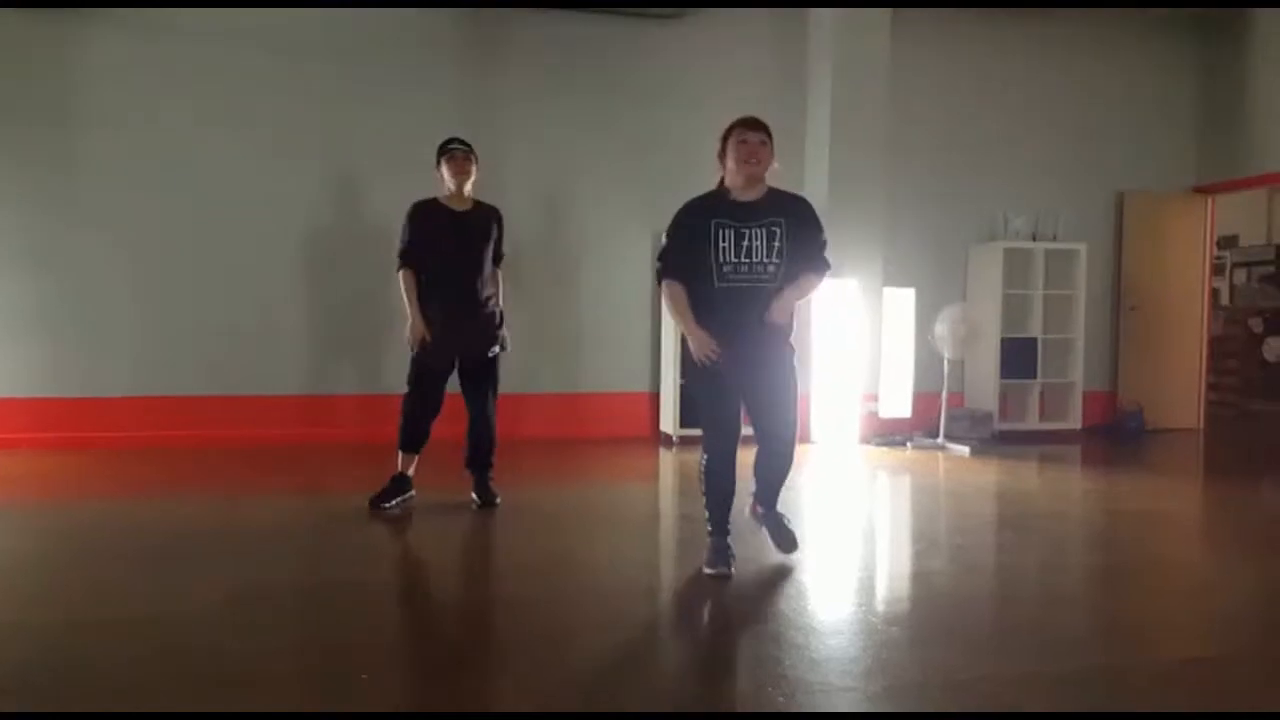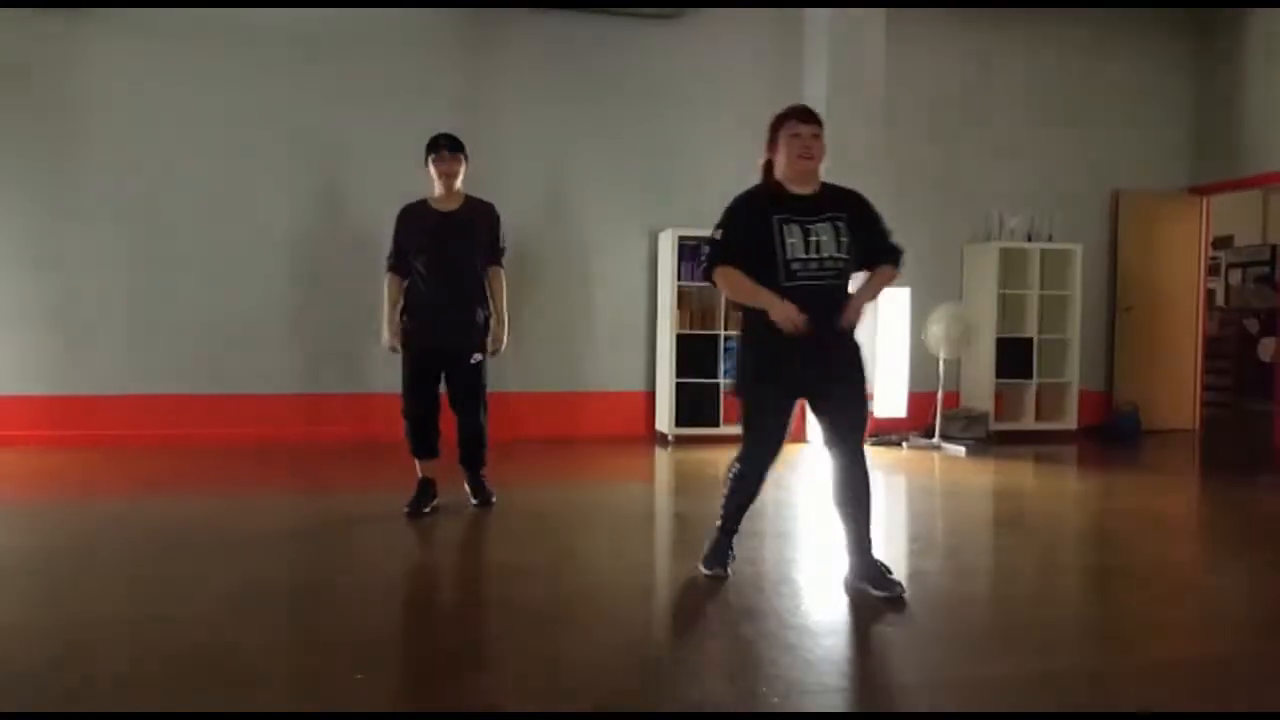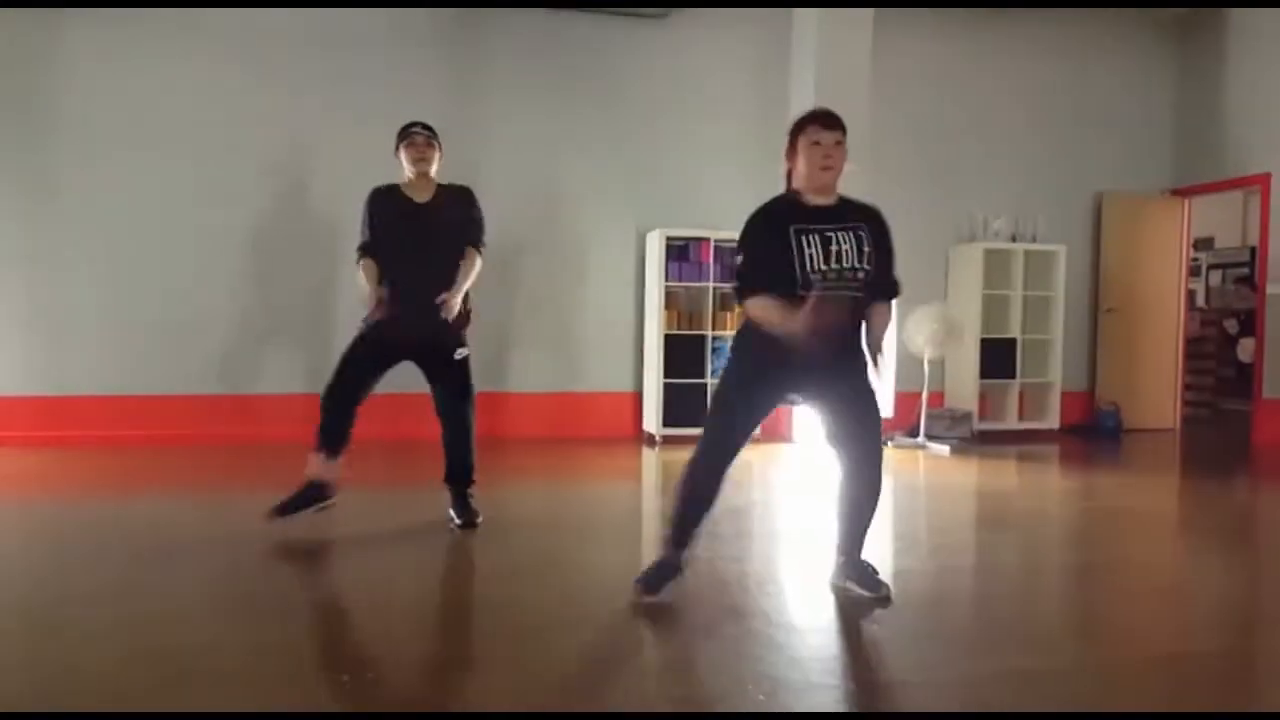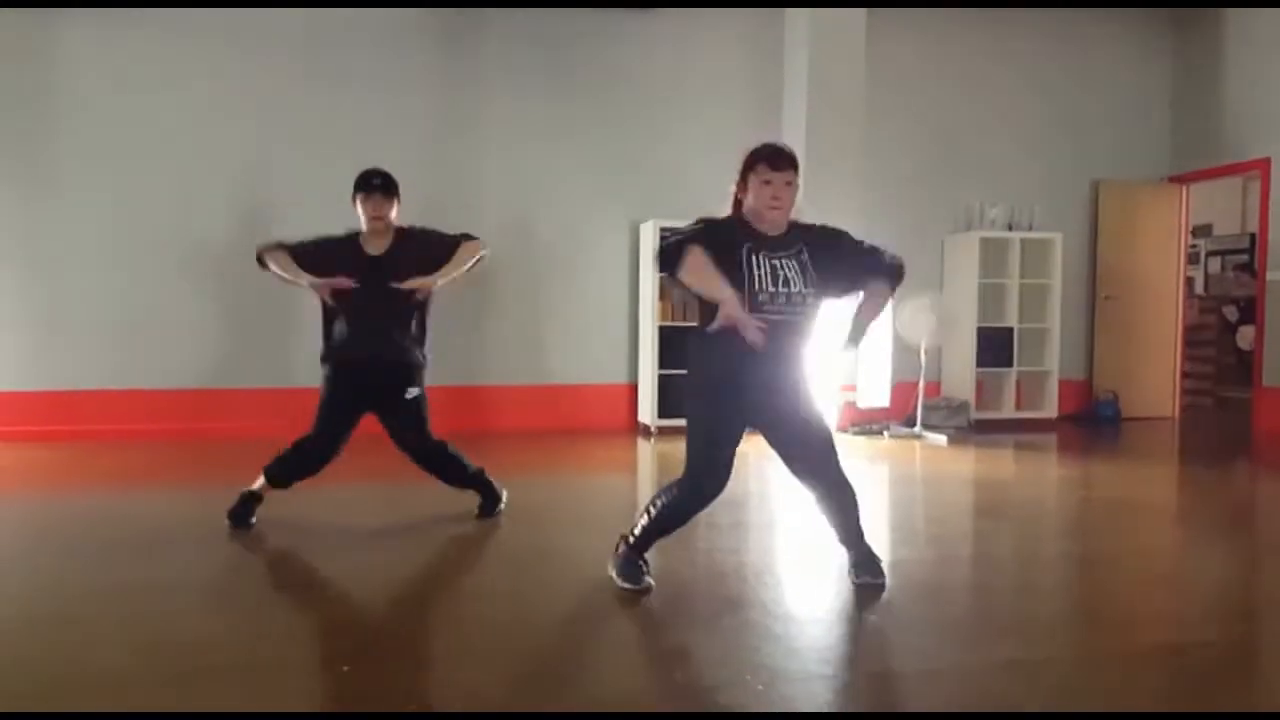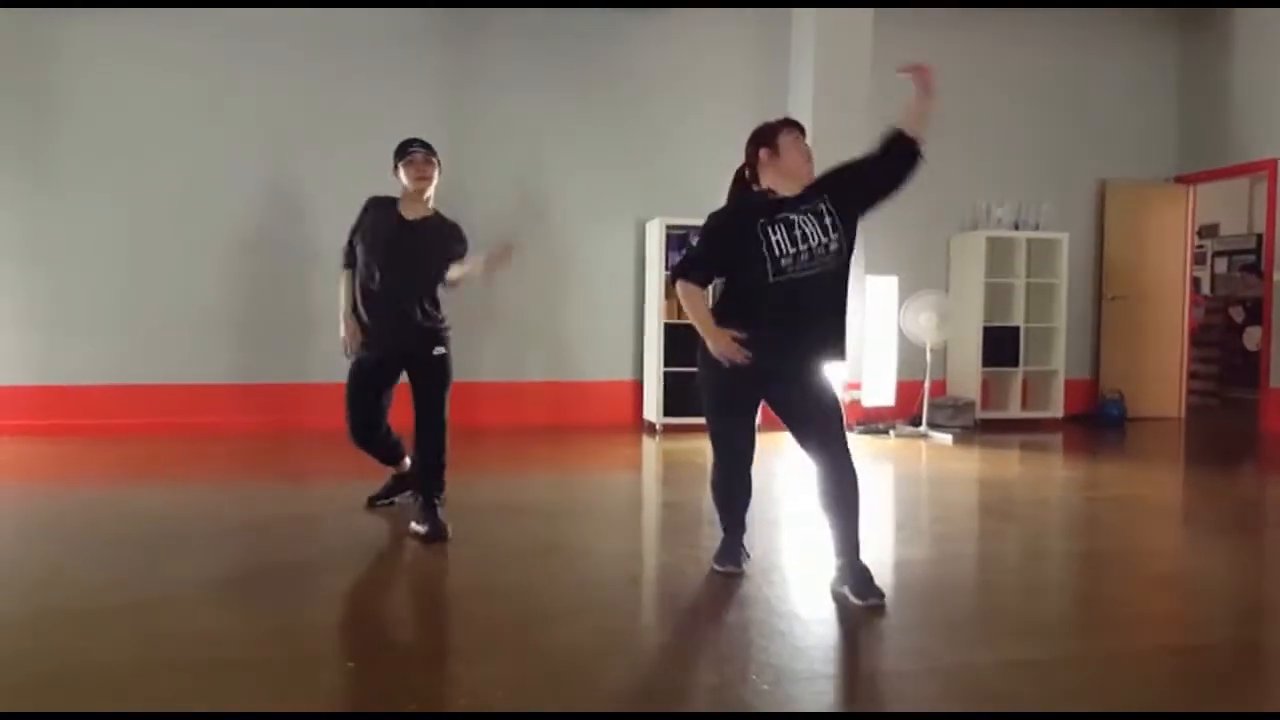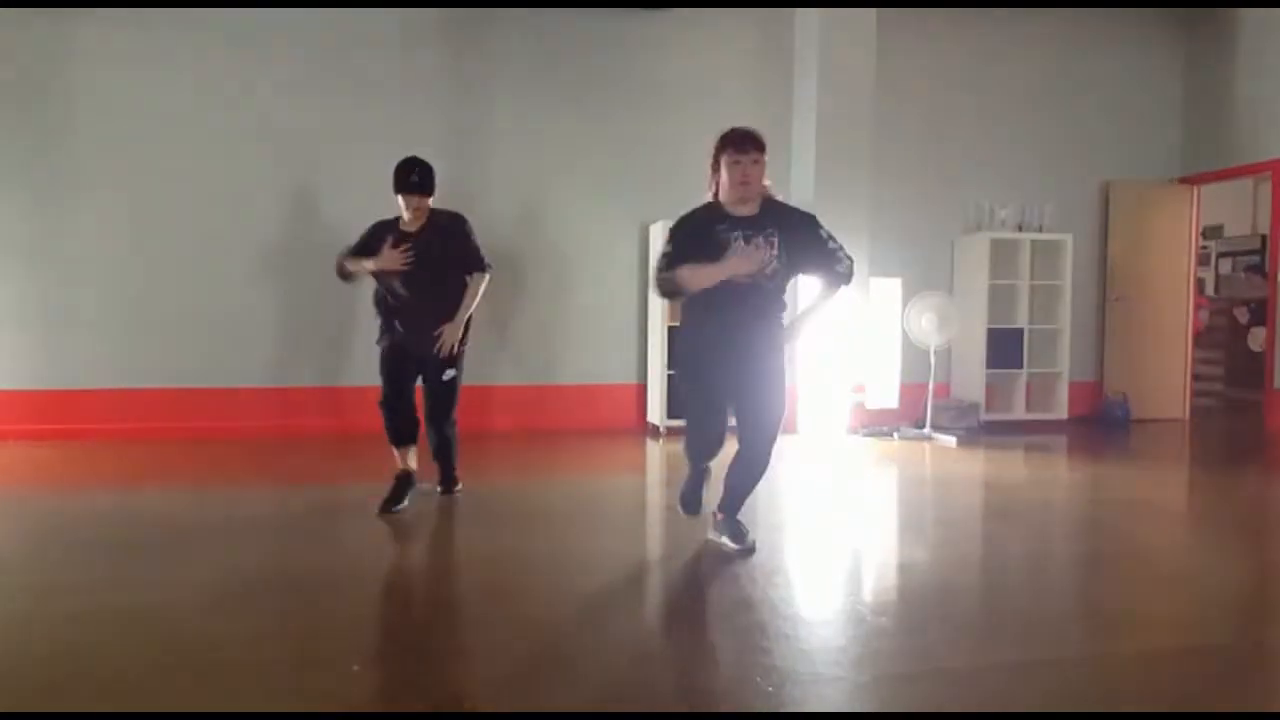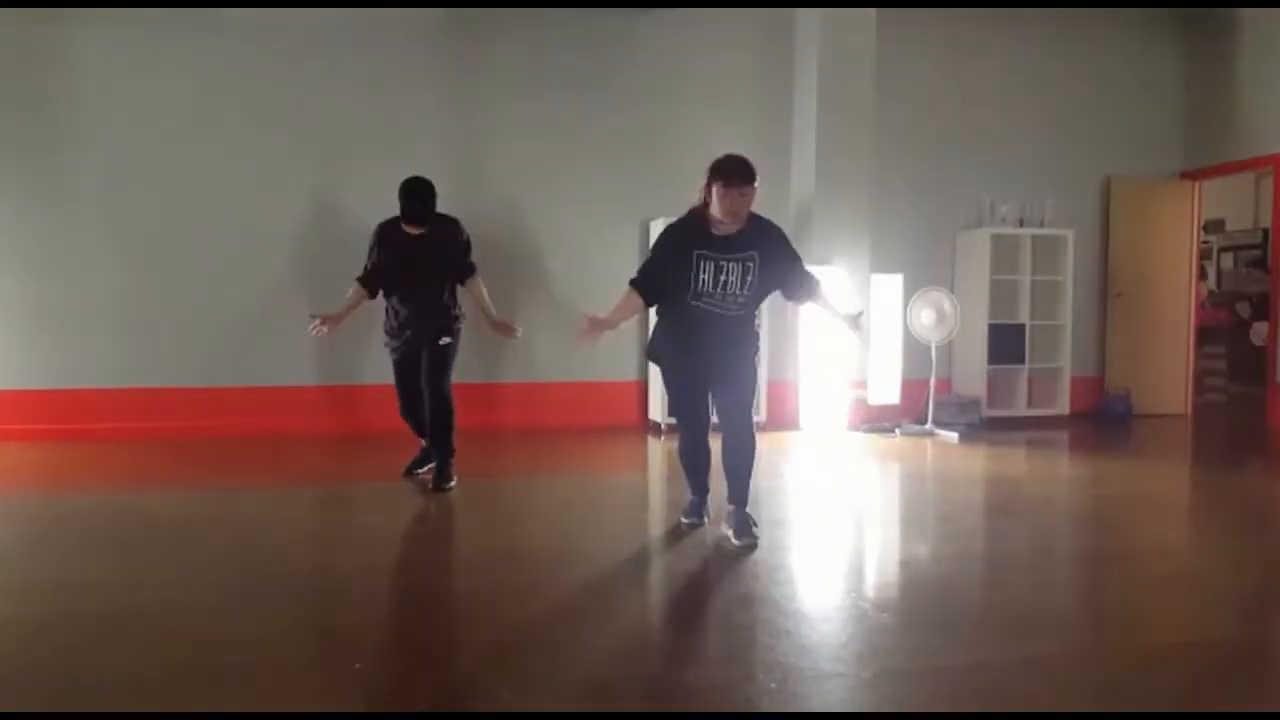
dt=0.7s
person 1, frame 1
left shoulder: (795, 210)
right shoulder: (697, 213)
left elbow: (817, 267)
right elbow: (670, 276)
left wrist: (788, 296)
right wrist: (690, 330)
left hip: (771, 344)
right hip: (714, 347)
left knee: (780, 438)
right knee: (719, 444)
left ankle: (766, 506)
right ankle: (718, 539)
person 1, frame 2
left shoulder: (851, 206)
right shoulder: (751, 208)
left elbow: (888, 260)
right elbow: (720, 269)
left wrist: (862, 297)
right wrist: (771, 303)
left hip: (837, 351)
right hip: (770, 354)
left knee: (849, 453)
right knee: (759, 450)
left ankle: (861, 560)
right ankle: (723, 538)
person 1, frame 3
left shoulder: (868, 221)
right shoulder: (769, 221)
left elbow: (882, 291)
right elbow: (751, 294)
left wrist: (876, 337)
right wrist: (792, 323)
left hip: (838, 361)
right hip: (766, 356)
left knee: (866, 457)
right knee: (715, 449)
left ankle: (849, 560)
right ankle: (673, 554)
person 1, frame 4
left shoulder: (818, 243)
right shoulder: (721, 235)
left elbow: (887, 269)
right elbow: (679, 256)
left wrist: (866, 313)
right wrist: (730, 300)
left hip: (782, 386)
right hip: (718, 384)
left knee: (823, 472)
right knee: (702, 480)
left ankle: (859, 550)
right ankle: (631, 548)
person 1, frame 5
left shoulder: (835, 195)
right shoulder: (735, 219)
left elbow: (897, 155)
right elbow: (689, 278)
left wrist: (923, 97)
right wrist: (709, 333)
left hip: (800, 361)
right hip: (733, 356)
left knee: (833, 455)
right knee: (733, 457)
left ankle: (849, 564)
right ankle: (732, 540)
person 1, frame 6
left shoulder: (791, 222)
right shoulder: (695, 225)
left elbow: (841, 268)
right elbow: (670, 283)
left wrist: (804, 318)
right wrist: (726, 268)
left hip: (761, 353)
right hip: (704, 353)
left knee: (759, 444)
right knee: (704, 437)
left ankle: (727, 516)
right ankle: (696, 480)
person 1, frame 7
left shoulder: (768, 237)
right shoulder: (680, 236)
left elbow: (800, 283)
right elbow: (645, 287)
left wrist: (841, 314)
right wrist: (609, 322)
left hip: (736, 349)
right hip: (681, 349)
left knee: (739, 427)
right knee: (692, 428)
left ankle: (738, 510)
right ankle: (697, 497)
person 2, frame 1
left shoulder: (491, 217)
right shoulder: (421, 213)
right elbow: (406, 268)
left wrist: (500, 319)
right wrist: (414, 315)
left hip: (482, 327)
right hip: (433, 327)
left knee: (482, 406)
right knee: (419, 402)
left ankle: (481, 479)
right ankle: (402, 480)
person 2, frame 2
left shoulder: (484, 214)
right shoulder: (410, 216)
left elbow: (494, 269)
right elbow: (396, 271)
left wrist: (501, 321)
right wrist: (390, 321)
left hip: (468, 331)
right hip: (419, 330)
left knee: (471, 406)
right knee: (418, 406)
left ankle: (475, 475)
right ankle: (426, 484)
person 2, frame 3
left shoulder: (462, 200)
right shoulder: (380, 200)
left elbow: (473, 251)
right elbow: (368, 253)
left wrist: (459, 292)
right wrist: (372, 290)
left hip: (440, 326)
right hip: (387, 321)
left knee: (457, 410)
right knee: (338, 395)
left ankle: (460, 495)
right ankle: (319, 484)
person 2, frame 4
left shoulder: (417, 243)
right shoulder: (335, 250)
left elbow: (473, 246)
right elbow: (268, 254)
left wrist: (434, 280)
right wrist: (309, 280)
left hip: (401, 367)
right hip: (349, 368)
left knee: (417, 444)
right knee: (324, 441)
left ankle: (486, 486)
right ankle: (255, 492)
person 2, frame 5
left shoulder: (448, 231)
right shoulder: (375, 211)
left elbow: (451, 273)
right elbow: (352, 264)
left wrist: (480, 266)
right wrist: (348, 318)
left hip: (426, 335)
right hip: (377, 340)
left knee: (430, 416)
right knee: (363, 425)
left ankle: (428, 505)
right ankle: (403, 472)
person 2, frame 6
left shoulder: (453, 225)
right shoulder: (380, 233)
left elbow: (480, 271)
right elbow: (344, 267)
left wrist: (458, 320)
right wrist: (372, 264)
left hip: (441, 337)
right hip: (398, 335)
left knee: (439, 411)
right knee: (393, 400)
left ankle: (447, 466)
right ankle: (405, 473)
person 2, frame 7
left shoulder: (450, 229)
right shoulder: (385, 233)
left elbow: (469, 275)
right elbow: (368, 281)
left wrist: (491, 315)
right wrist: (338, 315)
left hip: (441, 326)
right hip: (400, 330)
left knee: (436, 388)
right knee: (408, 397)
left ankle: (444, 462)
right ankle: (428, 447)
